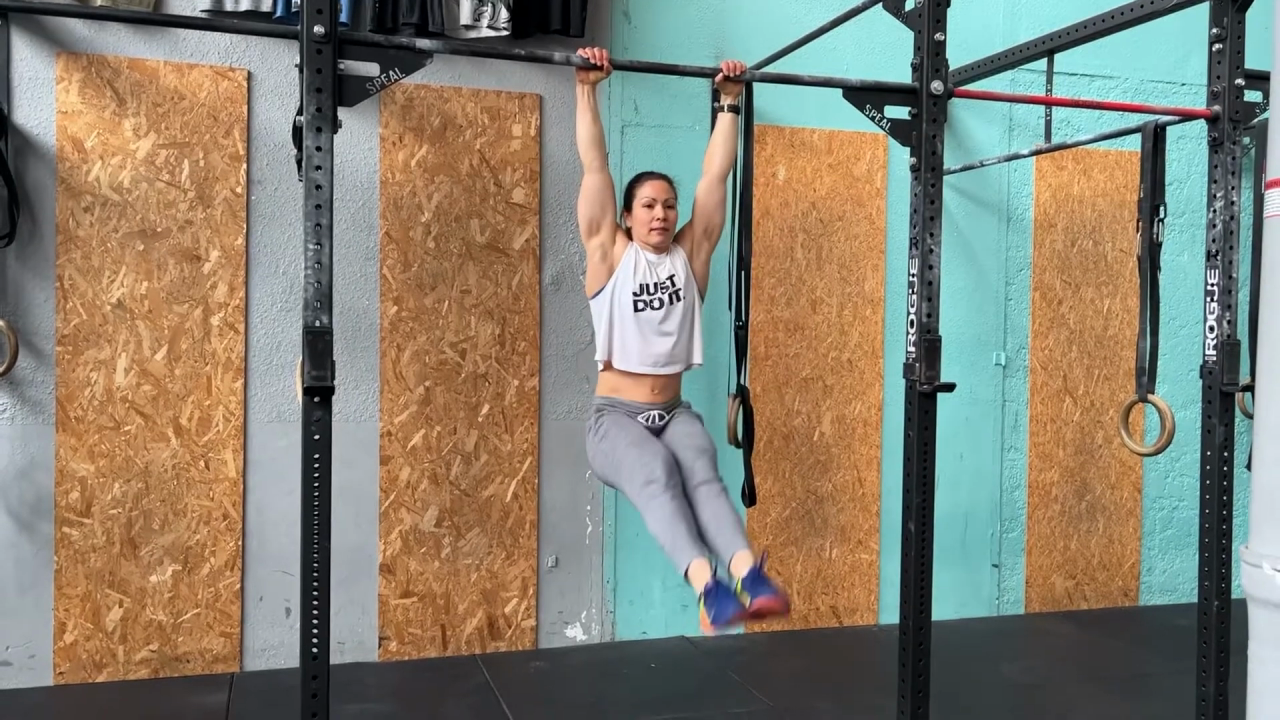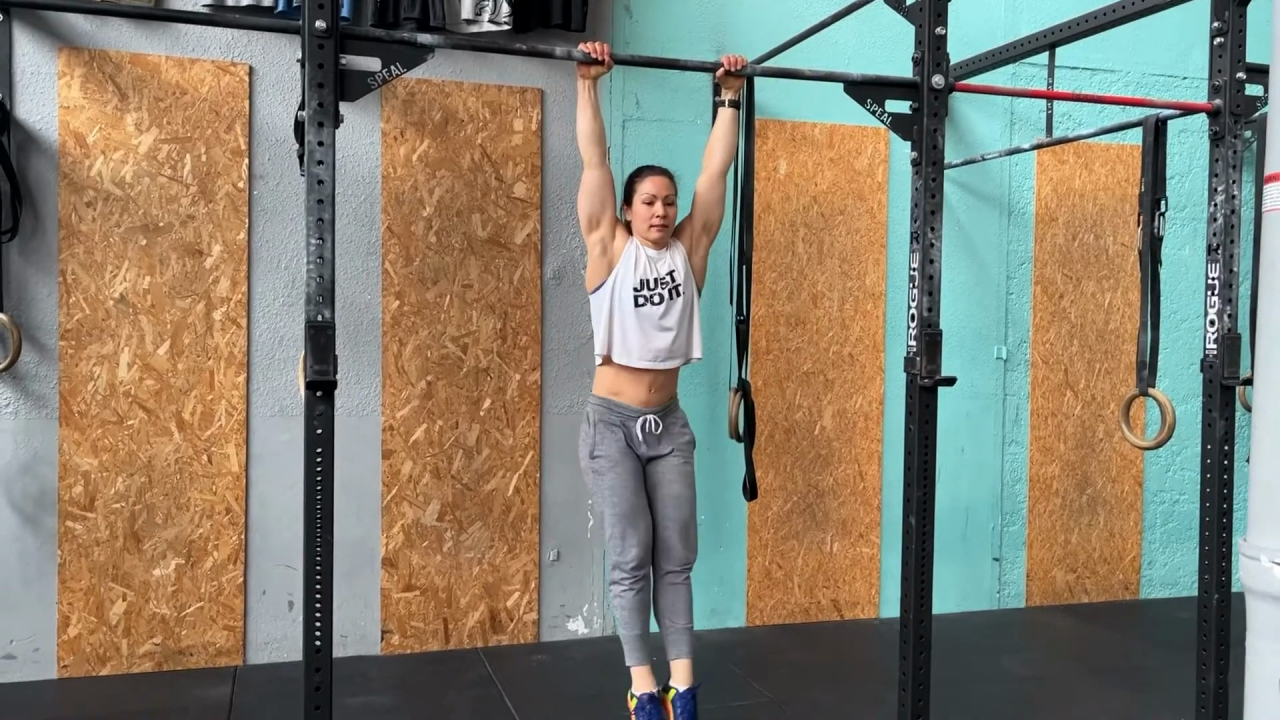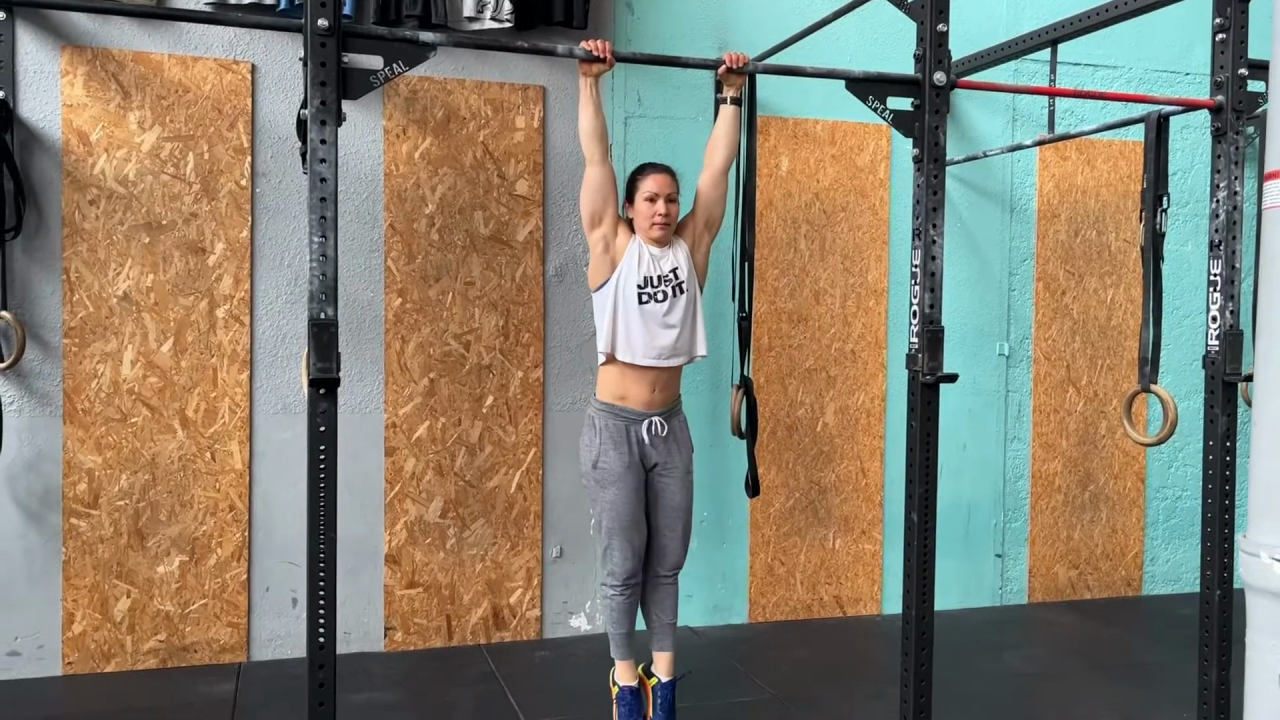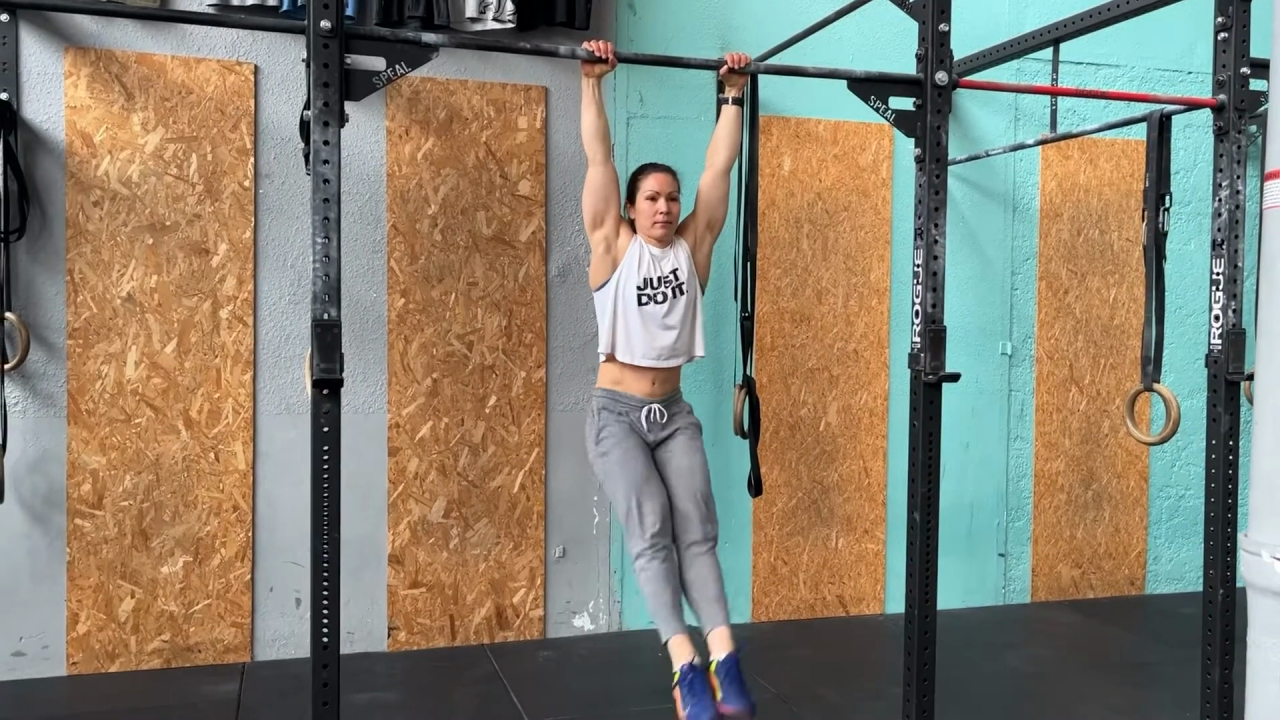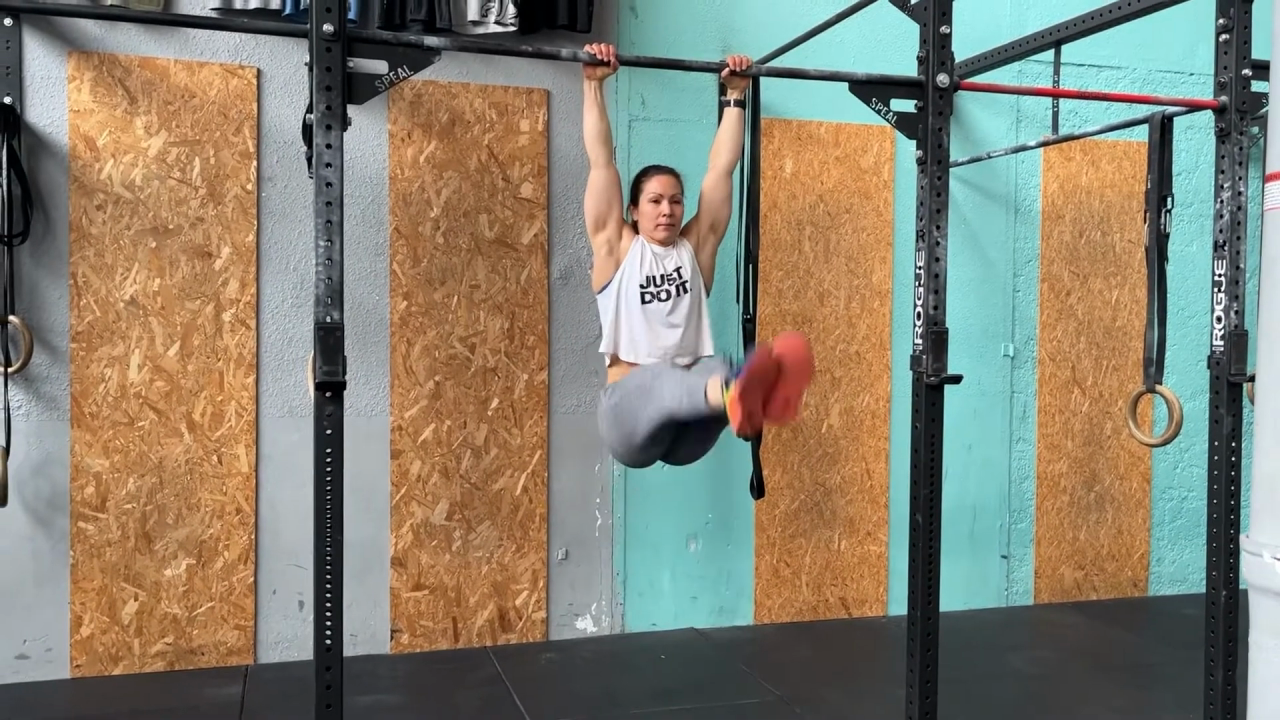
dt=0.4s
person 1, frame 1
left shoulder: (690, 253)
right shoulder: (610, 250)
left elbow: (715, 178)
right elbow: (595, 169)
left wrist: (729, 103)
right wrist: (587, 89)
left hip: (673, 415)
right hip: (614, 418)
left knee: (701, 472)
right knee: (654, 473)
left ankle: (749, 575)
right ankle: (709, 586)
person 1, frame 2
left shoulder: (689, 249)
right shoulder: (609, 249)
left elbow: (716, 171)
right elbow: (594, 161)
left wrist: (730, 96)
right wrist: (588, 83)
left hip: (669, 425)
right hip: (610, 423)
left knee: (676, 558)
right knee: (632, 556)
person 1, frame 3
left shoulder: (690, 248)
right shoulder: (612, 248)
left elbow: (717, 168)
right elbow: (597, 160)
left wrist: (730, 94)
right wrist: (590, 81)
left hip: (670, 426)
right hip: (615, 426)
left knee: (666, 563)
right knee: (623, 565)
person 1, frame 4
left shoulder: (692, 246)
right shoulder: (612, 247)
left elbow: (718, 170)
right elbow: (599, 161)
left wrist: (733, 95)
right wrist: (592, 83)
left hip: (674, 413)
right hip: (617, 413)
left knee: (697, 533)
right knee: (650, 529)
left ankle: (723, 660)
right ankle: (685, 664)
person 1, frame 5
left shoulder: (694, 247)
right shoulder: (615, 249)
left elbow: (722, 169)
right elbow: (599, 162)
left wrist: (735, 95)
right wrist: (593, 85)
left hip: (684, 422)
right hip: (630, 413)
left knee: (714, 375)
right knee: (662, 383)
left ankle: (752, 395)
right ankle: (737, 395)
